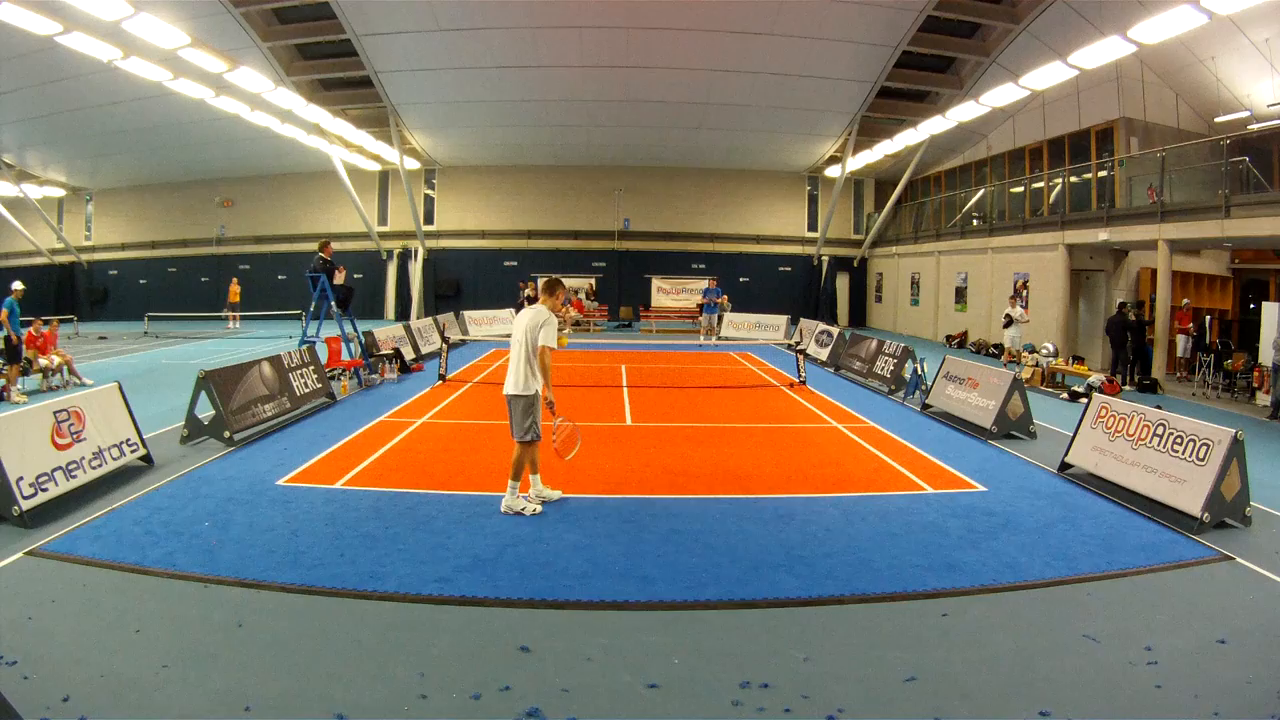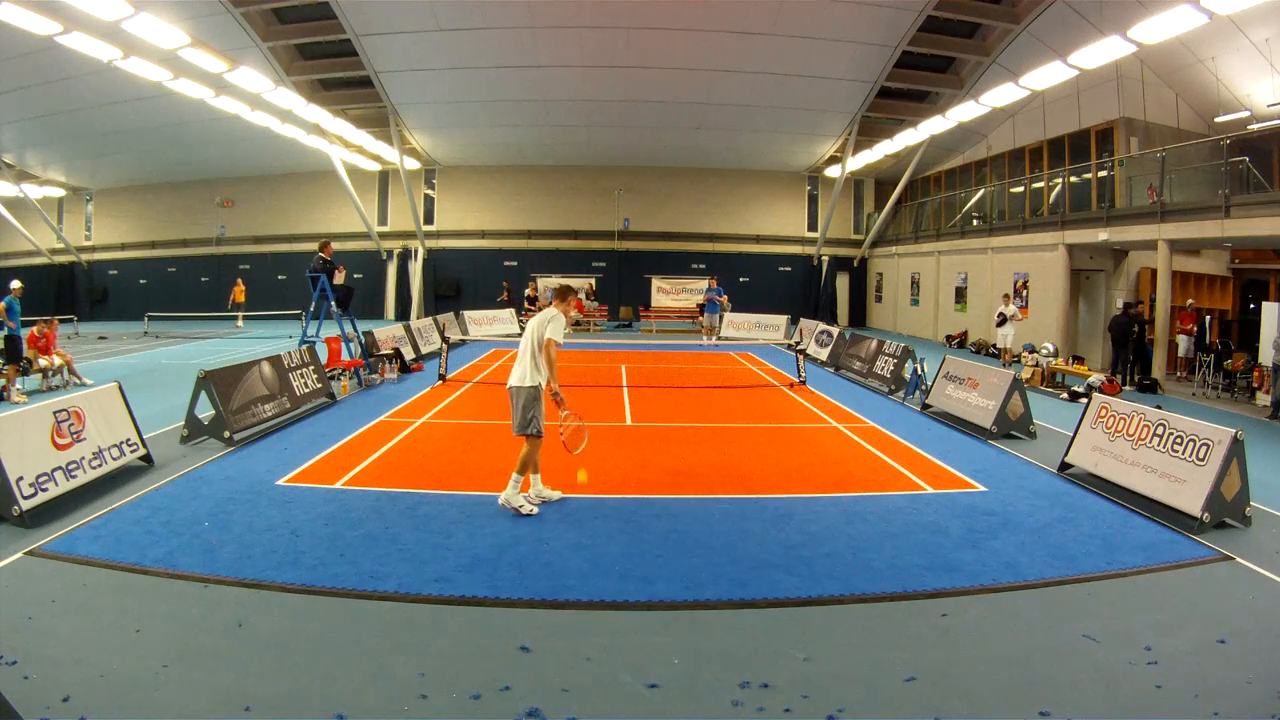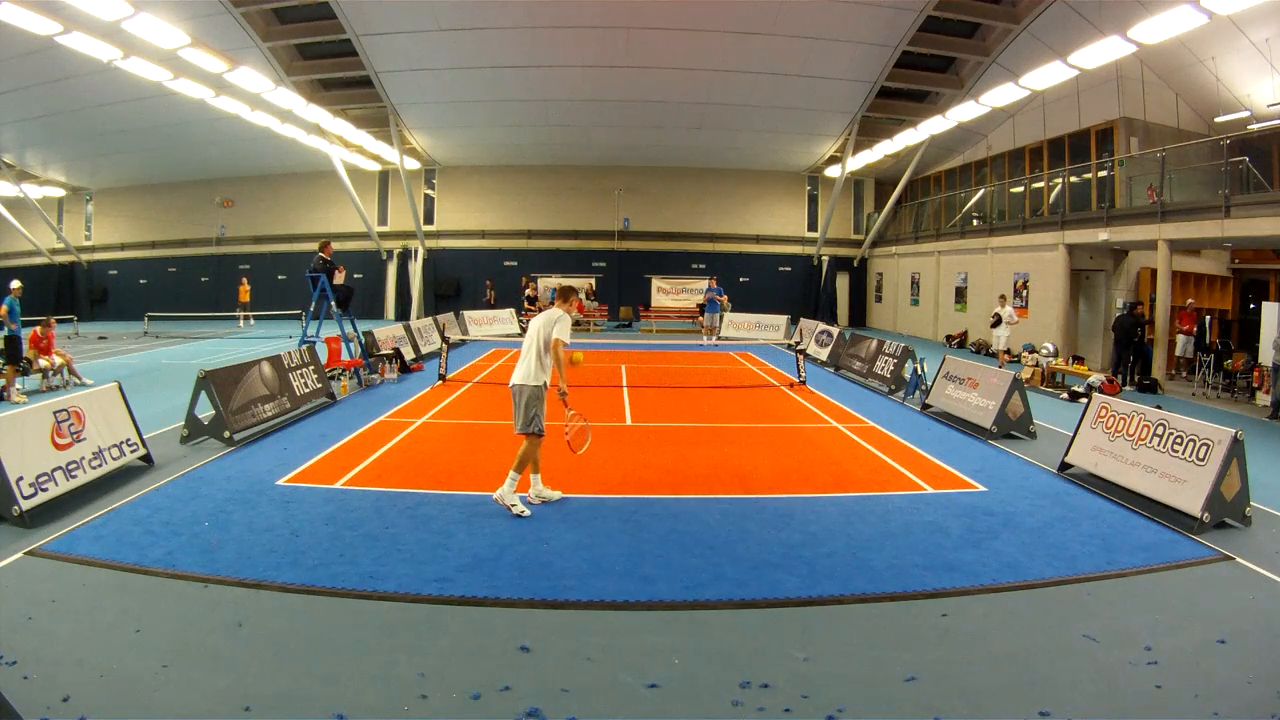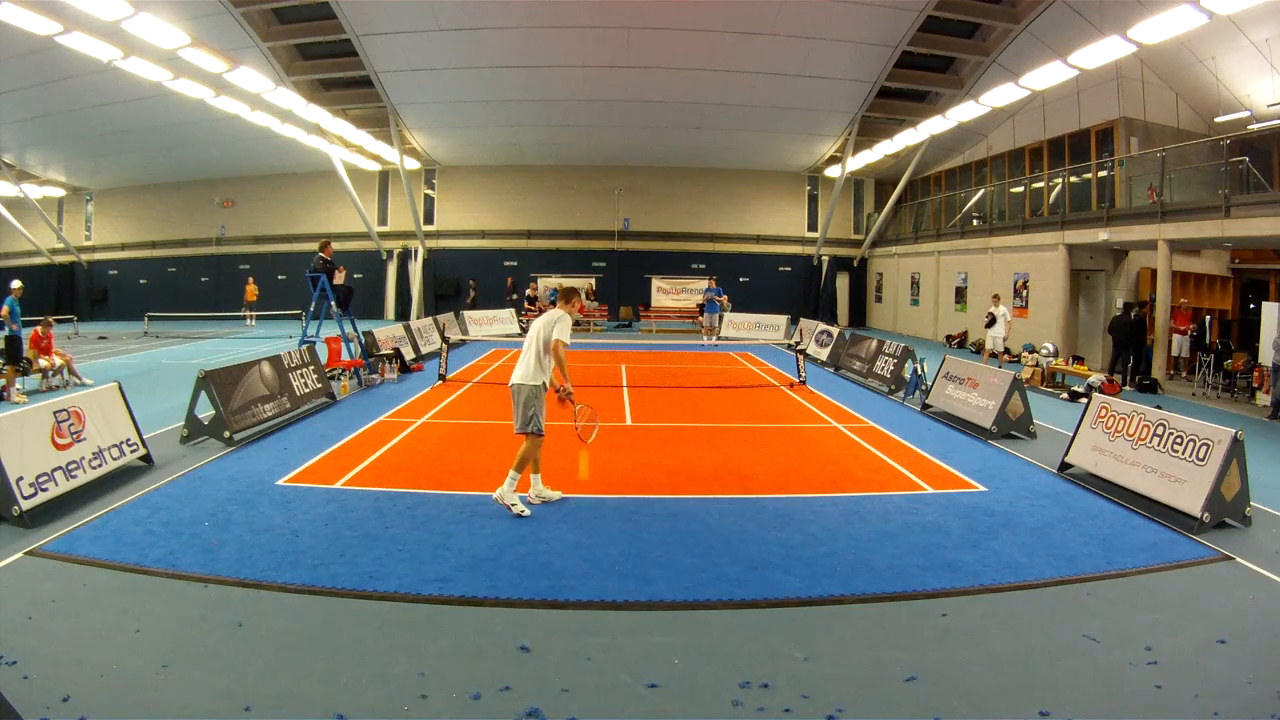
dt=0.4s
person 1, frame 1
left shoulder: (524, 313)
right shoulder: (548, 318)
right elbow: (543, 354)
left wrist: (549, 346)
right wrist: (549, 390)
left hip: (515, 385)
right hip: (526, 388)
left knee: (533, 439)
right knee: (525, 443)
left ankle: (536, 490)
right ankle: (511, 499)
person 1, frame 2
left shoulder: (539, 317)
right shoulder: (557, 317)
right elbow: (548, 347)
left wrist: (552, 387)
right wrist: (554, 383)
left hip: (520, 381)
right hip: (528, 384)
left knee: (535, 437)
right knee: (533, 438)
left ankle: (536, 489)
right ankle: (511, 493)
person 1, frame 3
left shoulder: (540, 317)
right shoulder: (562, 317)
right elbow: (556, 347)
left wrist: (559, 362)
right wrist: (562, 381)
left hip: (522, 380)
right hip: (532, 383)
left knee: (536, 436)
right knee: (534, 437)
left ankle: (537, 489)
right ankle: (507, 491)
person 1, frame 4
left shoulder: (543, 318)
right shoulder: (563, 318)
right elbow: (556, 348)
left wrist: (554, 386)
right wrist: (566, 381)
left hip: (524, 381)
right hip: (530, 383)
left knee: (537, 436)
right knee: (533, 437)
left ankle: (537, 489)
right ankle: (507, 490)
